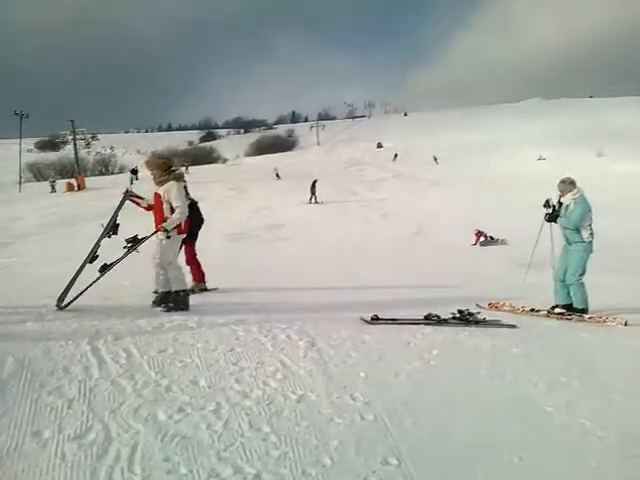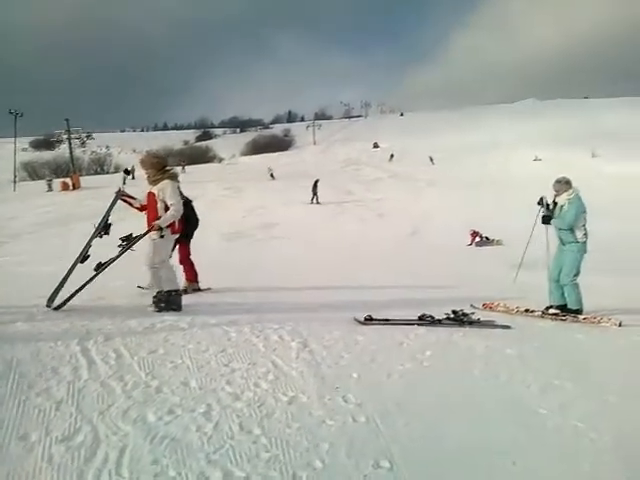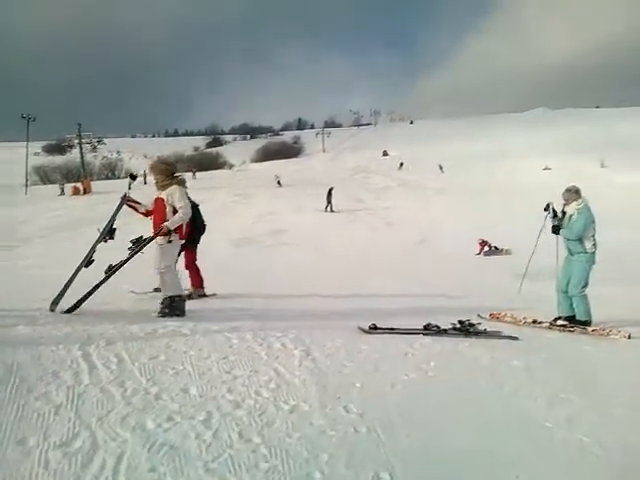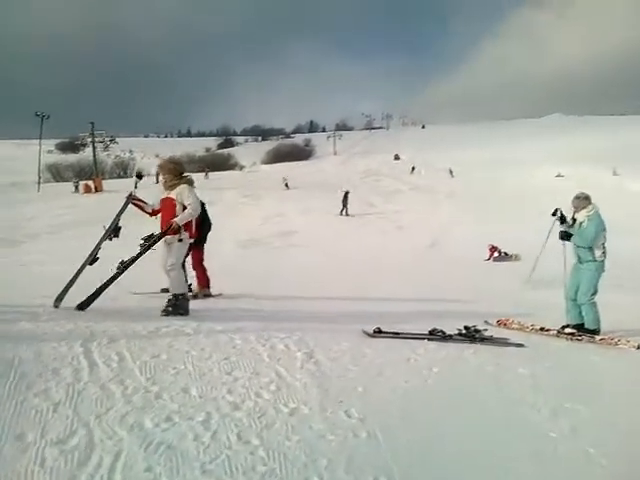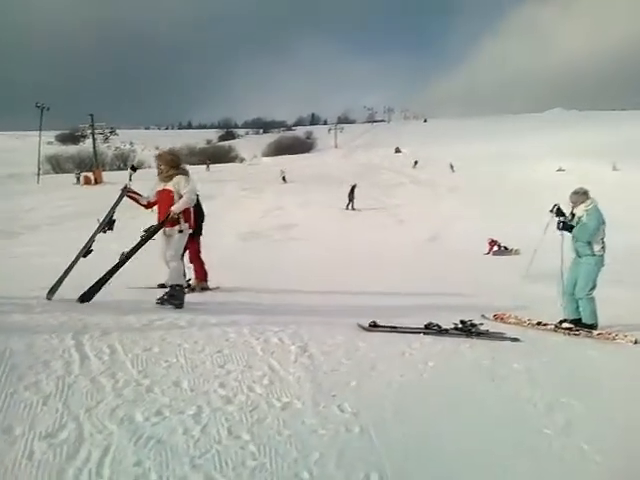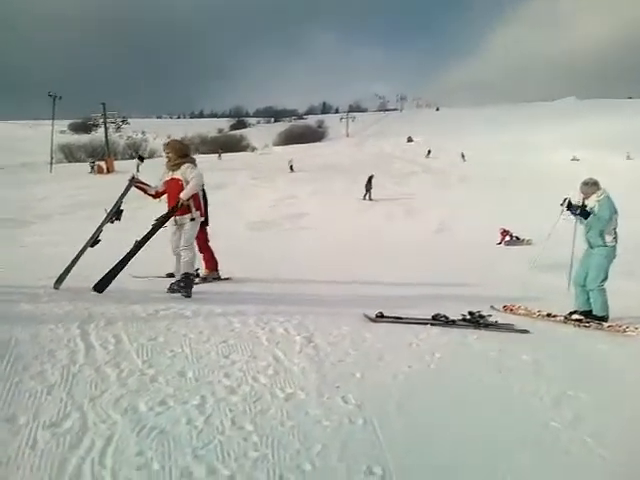
dt=0.1s
person 1, frame 1
left shoulder: (173, 185)
right shoulder: (163, 184)
left elbow: (182, 211)
right elbow: (151, 205)
left wrist: (167, 225)
right wrist: (133, 197)
left hip: (173, 231)
right hip: (164, 231)
left knee: (169, 263)
right knee: (158, 262)
left ankle: (181, 297)
right ankle: (165, 293)
person 1, frame 2
left shoulder: (168, 184)
right shoulder: (155, 185)
left elbow: (177, 209)
right elbow: (143, 205)
left wrist: (161, 222)
right wrist: (125, 197)
left hip: (166, 230)
right hip: (156, 231)
left knee: (161, 263)
right knee: (152, 262)
left ankle: (173, 298)
right ankle: (161, 293)
person 1, frame 3
left shoulder: (175, 189)
right shoulder: (162, 190)
left elbow: (185, 211)
right elbow: (149, 210)
left wrist: (170, 225)
right wrist: (131, 202)
left hip: (173, 235)
right hip: (163, 236)
left knee: (166, 268)
right knee: (162, 268)
left ankle: (177, 303)
right ankle: (169, 299)
person 1, frame 4
left shoulder: (184, 188)
right shoulder: (167, 192)
left elbow: (194, 208)
right elbow: (153, 210)
left wrist: (179, 220)
right wrist: (136, 201)
left hip: (182, 235)
right hip: (168, 236)
left knee: (173, 265)
right knee: (169, 266)
left ankle: (180, 301)
right ankle: (177, 299)
person 1, frame 5
left shoulder: (180, 179)
right shoulder: (161, 184)
left elbow: (190, 195)
right elbow: (149, 202)
left wrist: (176, 209)
right wrist: (131, 194)
left hip: (180, 226)
right hip: (167, 227)
left knee: (173, 257)
right knee: (169, 258)
left ankle: (176, 291)
right ankle: (174, 291)
person 1, frame 6
left shoulder: (188, 167)
right shoulder: (168, 173)
left elbow: (197, 180)
right elbow: (156, 192)
left wrist: (185, 195)
right wrist: (138, 184)
left hip: (191, 215)
right hip: (176, 217)
left knee: (186, 246)
right knee: (177, 248)
left ankle: (187, 279)
right ankle: (181, 280)
person 2, frame 1
left shoulder: (581, 203)
right shoulder: (568, 202)
left elbow: (572, 222)
right elbow: (563, 219)
left wrist: (555, 219)
right wrist: (553, 210)
left hip: (581, 245)
right hip: (569, 244)
left knee: (573, 277)
right knee: (560, 275)
left ankle: (581, 307)
right ankle: (565, 303)
person 2, frame 2
left shoulder: (575, 203)
right shoulder: (563, 201)
left elbow: (566, 223)
right elbow: (556, 218)
left wrist: (549, 221)
right wrist: (547, 208)
left hip: (575, 245)
right hip: (563, 244)
left knee: (567, 278)
right knee: (554, 275)
left ankle: (575, 307)
right ankle: (559, 303)
person 2, frame 3
left shoulder: (584, 213)
right shoulder: (572, 211)
left elbow: (574, 233)
right elbow: (565, 227)
left wrist: (558, 231)
left hip: (583, 256)
right hip: (571, 255)
left knee: (576, 289)
right knee: (562, 286)
left ankle: (584, 319)
right ankle: (568, 314)
person 2, frame 4
left shoulder: (595, 220)
right shoulder: (582, 218)
left elbow: (586, 240)
right elbow: (576, 235)
left wrist: (569, 236)
right wrist: (563, 221)
left hip: (593, 264)
right hip: (580, 262)
left knee: (585, 297)
right knee: (571, 294)
left ankle: (592, 327)
right ankle: (576, 323)
person 2, frame 5
left shoulder: (594, 214)
right shoulder: (581, 212)
left elbow: (587, 234)
right elbow: (576, 230)
left wrist: (569, 228)
right wrist: (563, 217)
left hip: (592, 258)
right hip: (580, 257)
left knee: (583, 292)
right knee: (569, 288)
left ankle: (590, 322)
right ankle: (573, 317)
person 2, frame 6
left shoulder: (606, 204)
right shoulder: (592, 203)
left elbow: (600, 224)
right elbow: (586, 222)
left wrist: (586, 213)
right wrist: (572, 209)
left hip: (604, 249)
right hip: (592, 248)
left knee: (594, 283)
right knee: (579, 279)
left ankle: (601, 314)
right ankle: (584, 309)
